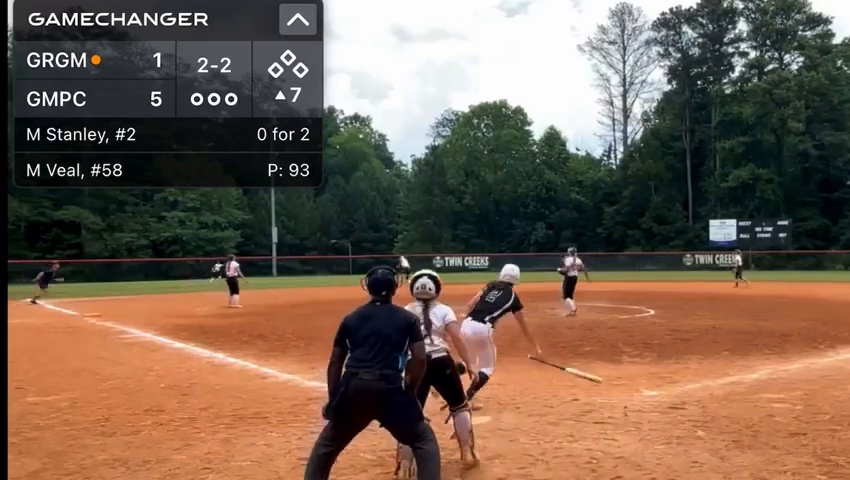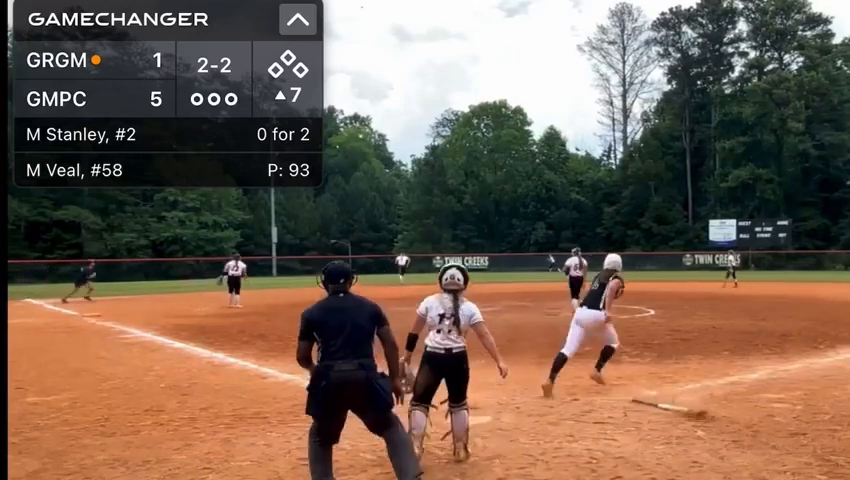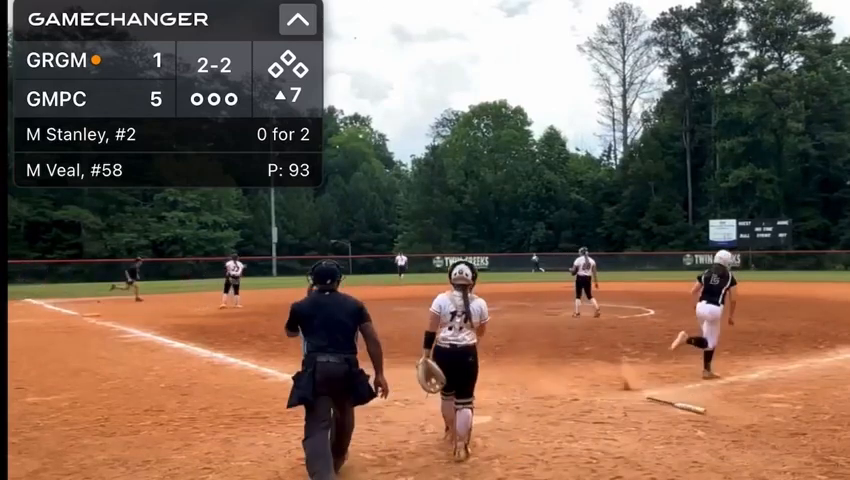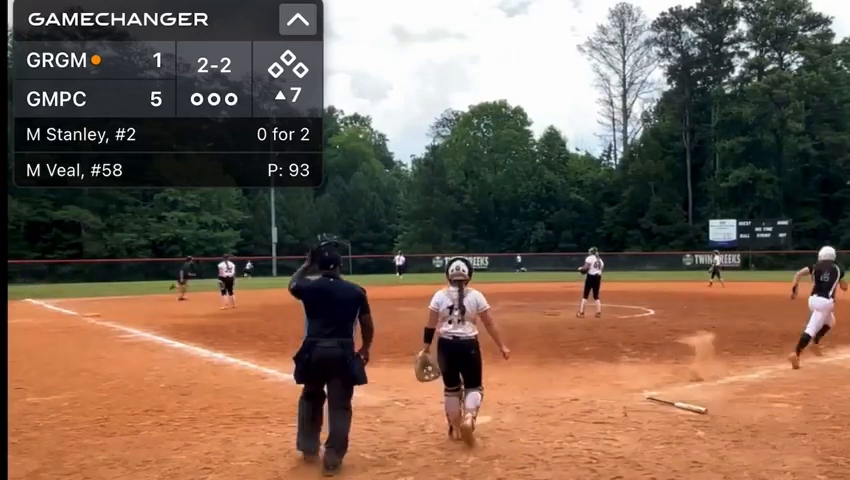
dt=0.4s
person 1, frame 1
left shoulder: (351, 319)
right shoulder: (408, 318)
left elbow: (335, 363)
right elbow: (419, 359)
left wrist: (332, 399)
right wrist: (410, 391)
left hip: (352, 388)
right hip: (389, 388)
left knee: (328, 442)
right knee: (423, 439)
person 1, frame 2
left shoulder: (312, 313)
right shoulder: (370, 307)
left elbow: (302, 356)
right elbow: (390, 344)
left wrist: (314, 370)
right wrist: (395, 378)
left hip: (330, 379)
right hip: (364, 377)
left knee: (321, 436)
right knee: (390, 427)
person 1, frame 3
left shoulder: (302, 307)
right shoulder: (354, 305)
left elbow: (291, 332)
right elbow: (372, 340)
right wrist: (379, 374)
left hip: (316, 370)
right hip: (346, 370)
left knee: (316, 429)
right knee: (344, 418)
right ankle: (335, 462)
person 1, frame 4
left shoulder: (309, 288)
right shoulder: (355, 291)
left elbow: (292, 285)
right elbow: (368, 327)
left wrist: (308, 263)
right wrist: (365, 349)
left hip: (314, 352)
right hip: (343, 353)
left knee: (310, 399)
right knee: (339, 407)
left ankle: (309, 448)
right ankle: (332, 460)
person 2, frame 1
left shoulder: (405, 313)
right shoulder: (444, 310)
right elbow: (457, 338)
right wrist: (469, 365)
right hip: (441, 363)
right knee: (459, 406)
left ankle: (405, 465)
right ankle: (468, 452)
person 2, frame 2
left shoulder: (430, 302)
right shoulder: (469, 308)
left elbow: (414, 332)
right elbow: (484, 336)
left wrist: (406, 357)
right wrist: (499, 361)
left hip: (432, 357)
right hip: (457, 358)
left knee: (419, 403)
right knee: (458, 404)
left ankle: (415, 448)
right ankle: (460, 449)
person 2, frame 3
left shoulder: (441, 299)
right shoulder: (479, 303)
left elbow: (431, 330)
right elbow: (481, 331)
left wrist: (425, 354)
left hip: (443, 352)
right hip: (466, 353)
left knee: (447, 394)
right knee: (464, 400)
left ankle: (452, 432)
right ankle: (461, 447)
person 2, frame 4
left shoulder: (440, 296)
right shoulder: (476, 296)
left elbow: (431, 325)
right elbow: (489, 324)
left wrist: (425, 348)
right wrist: (502, 346)
left hip: (446, 345)
right hip: (468, 345)
left knee: (451, 388)
right knee: (474, 387)
left ankle: (455, 429)
right ankle: (468, 419)
person 3, frame 1
left shoulder: (491, 285)
right shoulder: (513, 297)
left elbow: (472, 303)
right elbow: (524, 326)
right wrist: (536, 347)
left hip: (467, 325)
right hip: (482, 329)
left knee: (473, 362)
right knee: (488, 368)
person 3, frame 2
left shoulder: (598, 276)
right shoulder: (616, 278)
right elbow: (610, 288)
right wrist: (608, 312)
left hip: (581, 312)
right hip: (597, 315)
left knee: (568, 349)
right knee: (613, 341)
left ankle: (550, 381)
right ankle: (597, 371)
person 3, frame 3
left shoulder: (705, 273)
right shoulder: (729, 276)
left elbow: (693, 292)
right elbow: (733, 299)
right wrist: (731, 316)
left hip: (701, 307)
right hip: (715, 309)
left knee: (711, 341)
right knee: (711, 343)
left ankle: (707, 371)
right ankle: (686, 338)
person 3, frame 4
left shoulder: (815, 267)
right shoulder: (838, 269)
left elbow: (798, 274)
right elbow: (845, 287)
left wrist: (794, 288)
left hip: (813, 299)
right hip: (825, 302)
left knee: (829, 321)
right knee: (810, 330)
left ankle: (815, 341)
right ankle: (795, 354)
